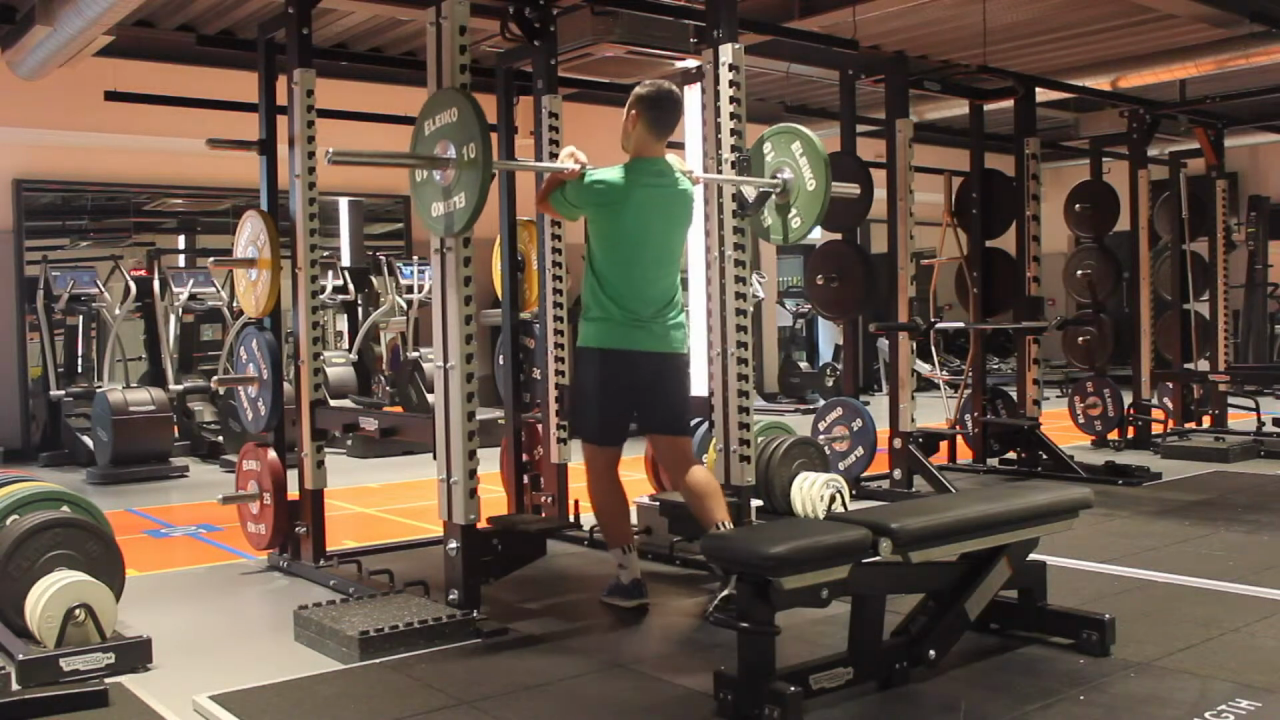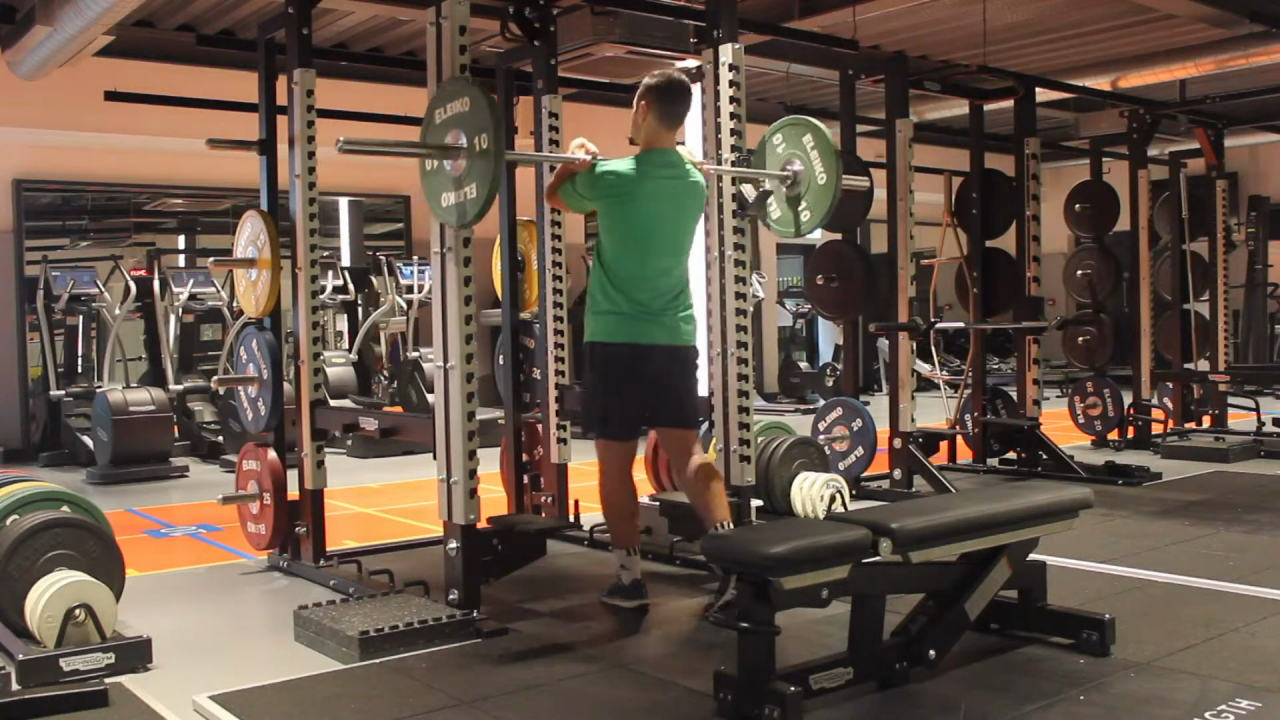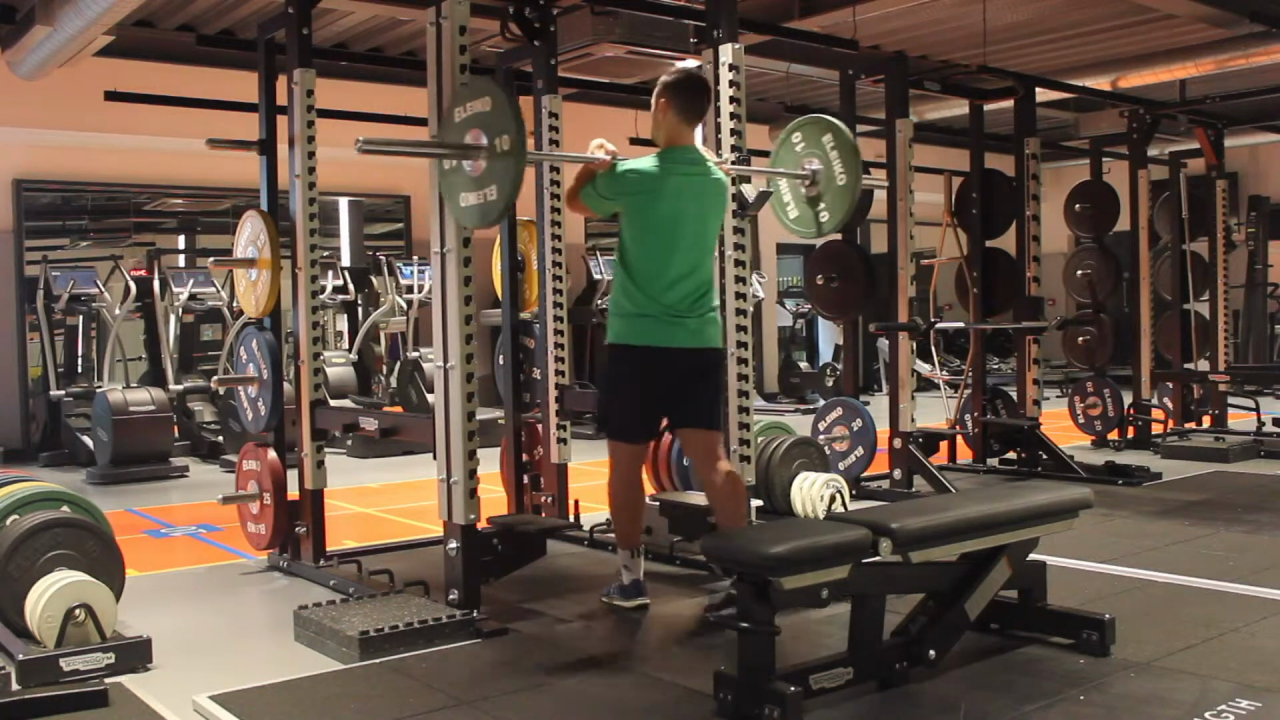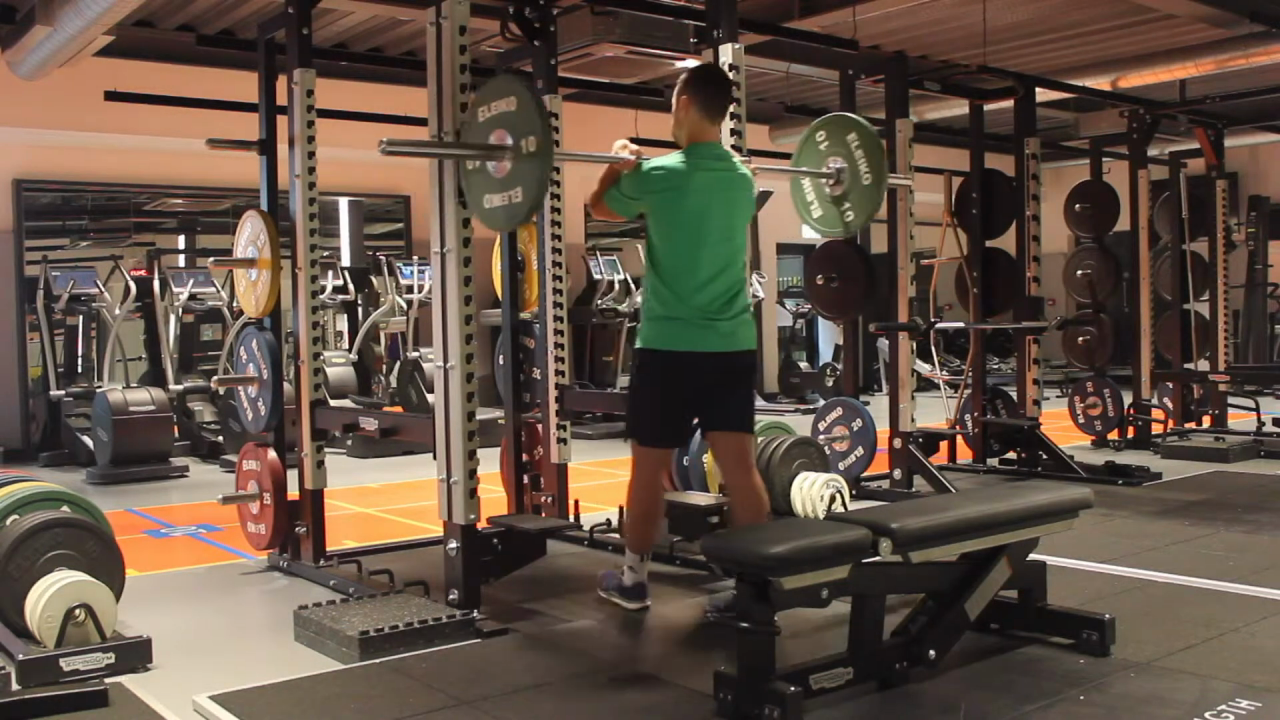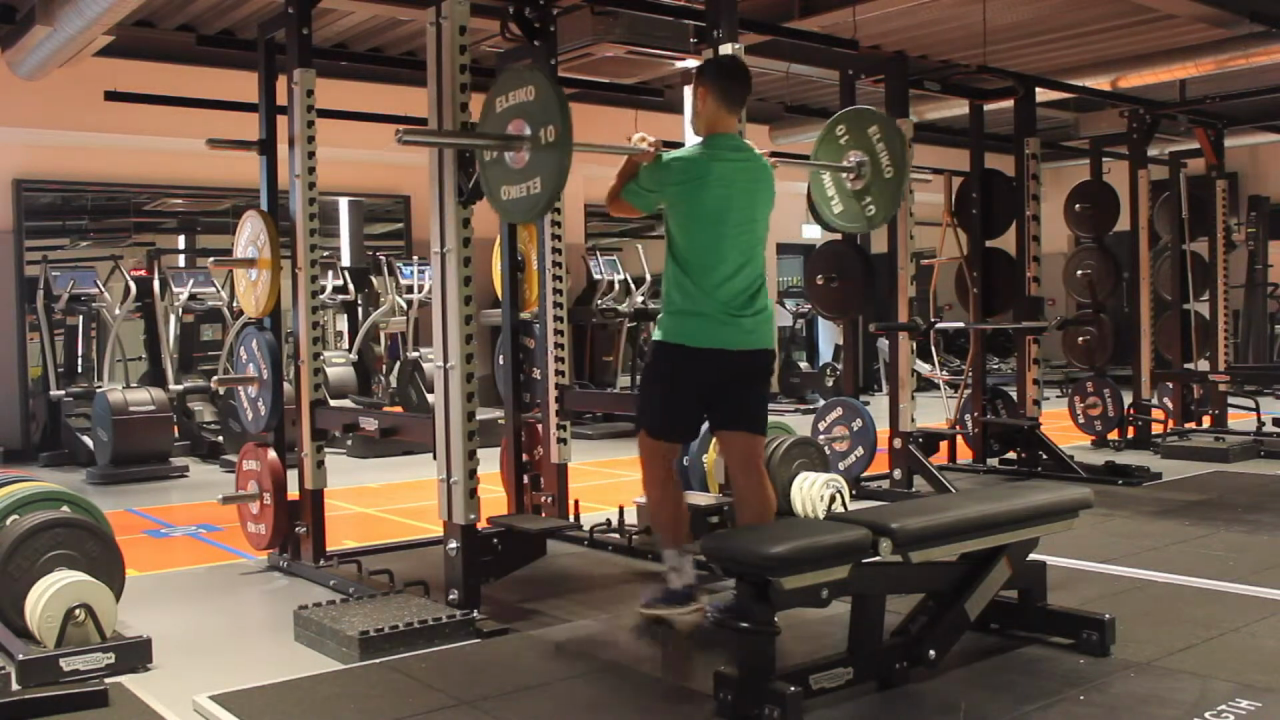
dt=0.2s
person 1, frame 1
left shoulder: (602, 186)
right shoulder: (684, 190)
left elbow: (546, 203)
left wrist: (564, 169)
right wrist: (676, 169)
left hip: (608, 347)
right hip: (667, 346)
left knee: (602, 466)
right knee: (680, 460)
left ankle: (629, 578)
person 1, frame 2
left shoulder: (612, 177)
right shoulder: (695, 182)
left elbow: (556, 198)
left wrist: (574, 161)
right wrist: (686, 161)
left hip: (617, 340)
right hip: (676, 340)
left knee: (616, 462)
right knee: (688, 454)
left ankle: (629, 579)
person 1, frame 3
left shoulder: (633, 176)
right shoulder: (717, 181)
left elbow: (576, 202)
left wrist: (594, 165)
left hip: (639, 342)
right hip: (701, 342)
left knee: (627, 464)
right knee: (712, 459)
left ankle: (631, 579)
person 1, frame 4
left shoulder: (658, 175)
right shoulder: (743, 178)
left elbow: (599, 207)
left wrist: (618, 165)
left hip: (668, 344)
right hip: (733, 344)
left knee: (649, 467)
right knee: (739, 465)
left ankle: (632, 580)
person 1, frame 5
left shoulder: (679, 166)
right shoulder: (762, 171)
left elbow: (617, 203)
left wrist: (638, 158)
left hip: (688, 339)
right hip: (752, 340)
left knee: (657, 454)
right knee: (748, 464)
left ankle: (680, 577)
